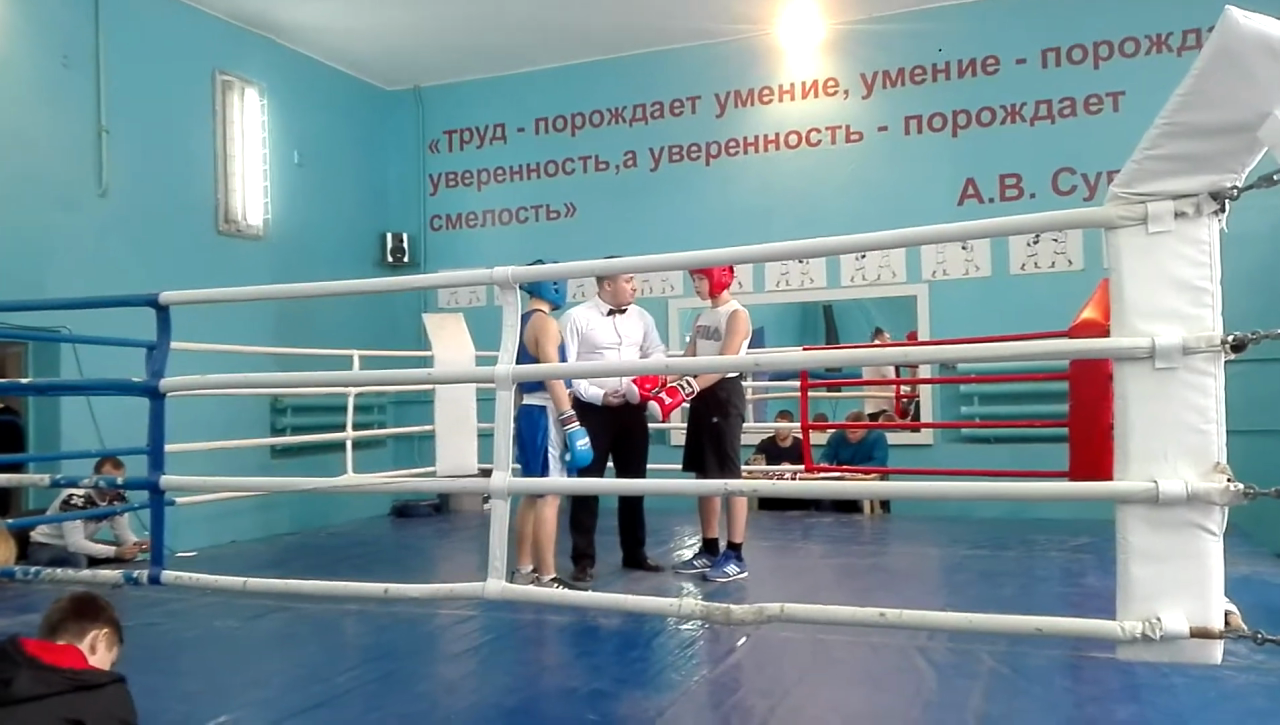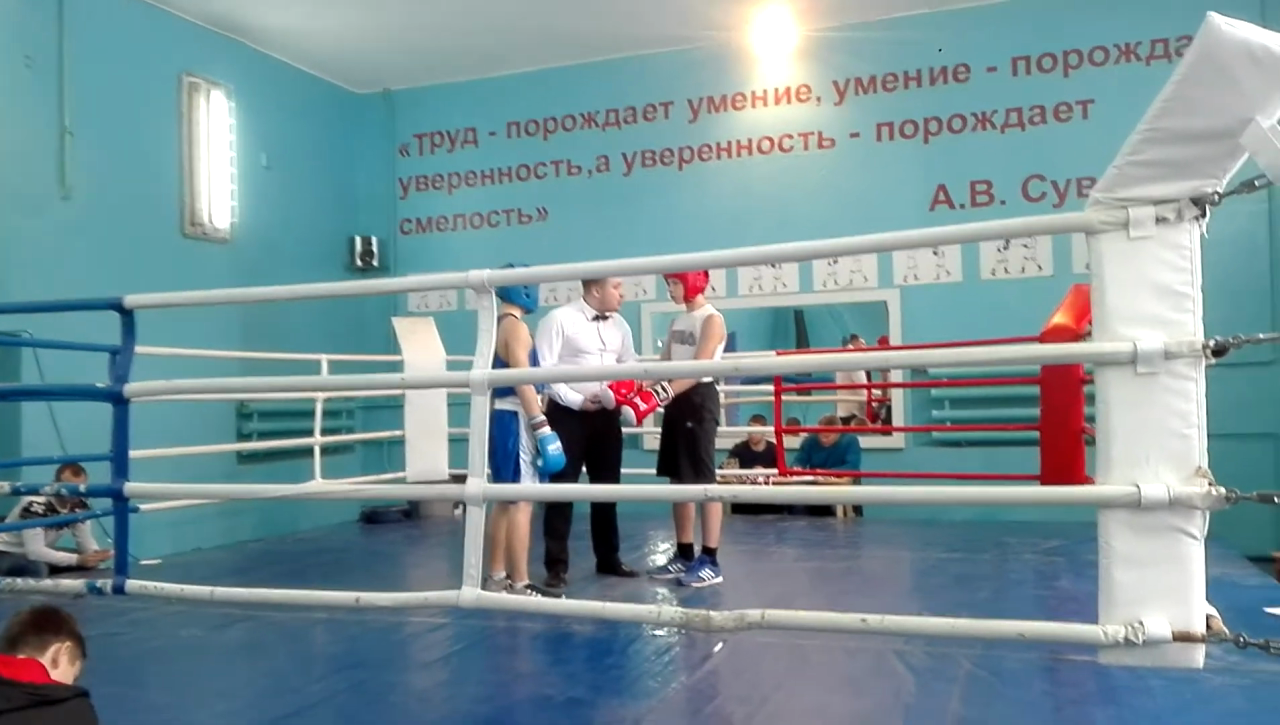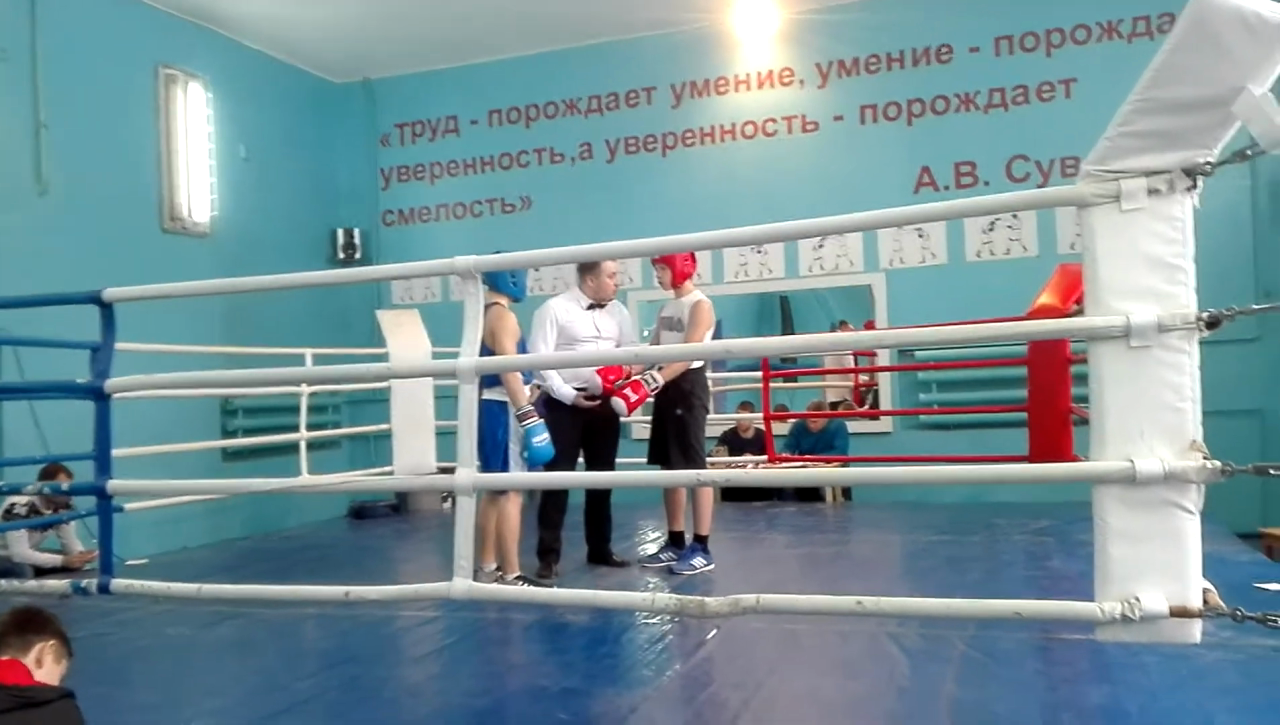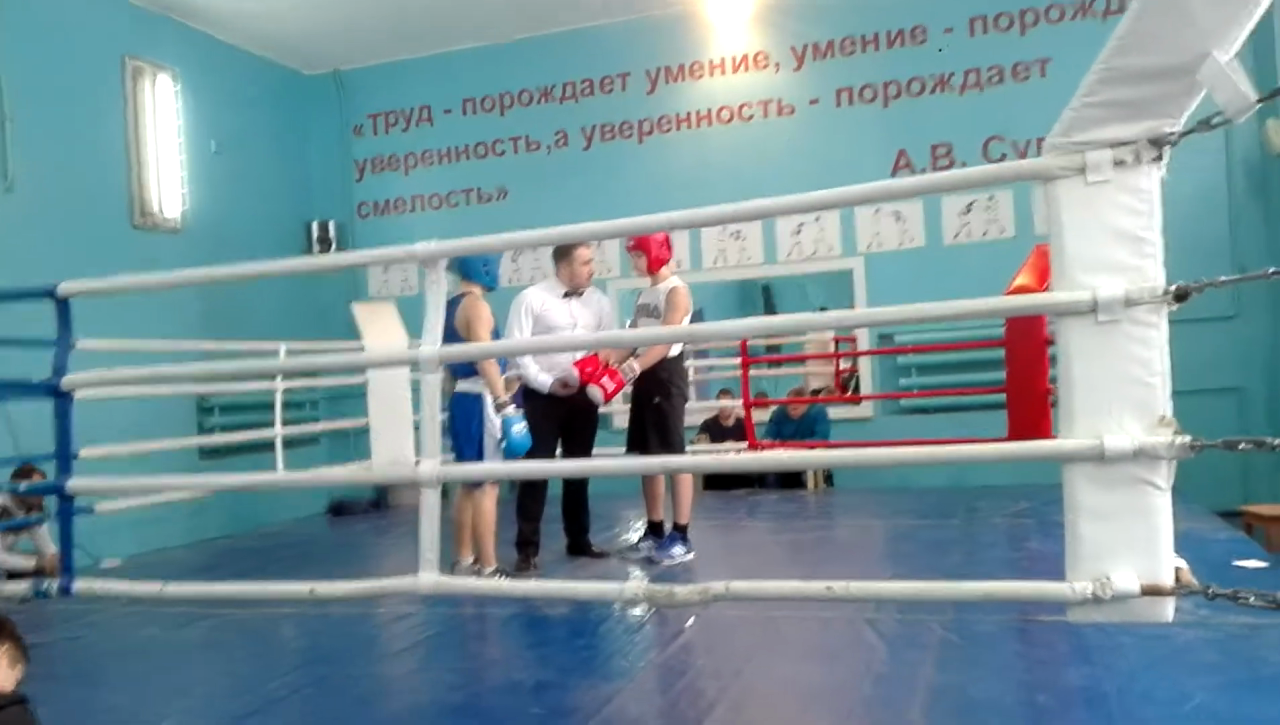
dt=0.4s
person 1, frame 1
left shoulder: (521, 323)
right shoulder: (545, 323)
right elbow: (552, 377)
right wrist: (571, 422)
left hip: (527, 412)
right hip: (545, 413)
left knee: (531, 494)
right knee: (548, 496)
left ankle: (524, 570)
right ankle: (546, 577)
person 1, frame 2
left shoulder: (494, 327)
right shoulder: (516, 327)
right elbow: (522, 381)
right wrist: (542, 427)
left hip: (500, 416)
right hip: (516, 418)
left knee: (504, 500)
right knee: (521, 501)
left ankle: (497, 576)
right ankle: (520, 584)
person 1, frame 3
left shoulder: (481, 315)
right shoulder: (503, 316)
right elbow: (509, 371)
right wrist: (528, 416)
left hip: (488, 406)
right hip: (505, 408)
left knee: (494, 491)
right knee: (511, 492)
left ankle: (487, 568)
right ankle: (511, 576)
person 1, frame 4
left shoulder: (451, 306)
right shoulder: (476, 305)
right elbow: (485, 360)
right wrist: (506, 407)
left hip: (462, 398)
right hip: (480, 399)
left knee: (469, 484)
right knee: (486, 484)
left ankle: (464, 562)
right ankle: (488, 569)
person 2, frame 1
left shoulder: (736, 315)
right shoulder: (702, 317)
right elbow: (688, 360)
left wrist: (685, 389)
left hip: (724, 394)
right hip: (701, 396)
left knee: (729, 475)
right knee: (704, 475)
left ankle: (735, 556)
right ankle: (710, 549)
person 2, frame 2
left shoulder: (711, 320)
right shoulder: (678, 322)
right elbow: (663, 364)
left wrist: (659, 394)
right wrist: (634, 386)
left hip: (698, 399)
right hip: (676, 401)
left knee: (704, 480)
right knee: (679, 480)
left ankle: (710, 561)
right ankle: (684, 554)
person 2, frame 3
left shoulder: (700, 305)
right shoulder: (667, 308)
left elbow: (687, 356)
left wrist: (650, 382)
left hip: (688, 386)
right hip: (666, 388)
left knee: (694, 467)
right knee: (670, 468)
left ankle: (701, 548)
right ankle: (675, 542)
person 2, frame 4
left shoulder: (676, 292)
right shoulder: (644, 295)
left elbow: (664, 343)
left wrist: (626, 372)
right wrist: (604, 361)
left hip: (666, 374)
right hip: (645, 376)
left knee: (673, 455)
right knee: (649, 457)
left ankle: (681, 537)
right ankle: (655, 531)
person 3, frame 1
left shoulder: (641, 317)
right shoulder: (576, 318)
left elbow: (656, 354)
right wrist: (598, 396)
left hip: (633, 408)
right hip: (592, 409)
left knee: (633, 481)
right knee: (588, 482)
left ankle: (635, 553)
right ankle: (583, 560)
person 3, frame 2
left shoulder: (619, 325)
right shoulder: (559, 320)
left elbow: (629, 362)
right elbow: (543, 370)
right wrist: (577, 401)
left hip: (607, 414)
right hip: (568, 414)
left knee: (607, 487)
right knee: (562, 487)
left ankle: (608, 558)
right ankle: (557, 566)
person 3, frame 3
left shoulder: (618, 312)
right shoulder: (554, 309)
left elbow: (630, 350)
left wrist: (626, 371)
right wrist: (569, 396)
left hip: (604, 403)
right hip: (565, 404)
right knee: (558, 477)
left ankle: (600, 548)
right ankle: (548, 556)
person 3, frame 4
left shoulder: (597, 300)
right shoulder: (531, 299)
right wrist: (545, 383)
left hip: (583, 393)
right hip: (543, 394)
left ankle: (579, 540)
right ankle: (528, 548)
